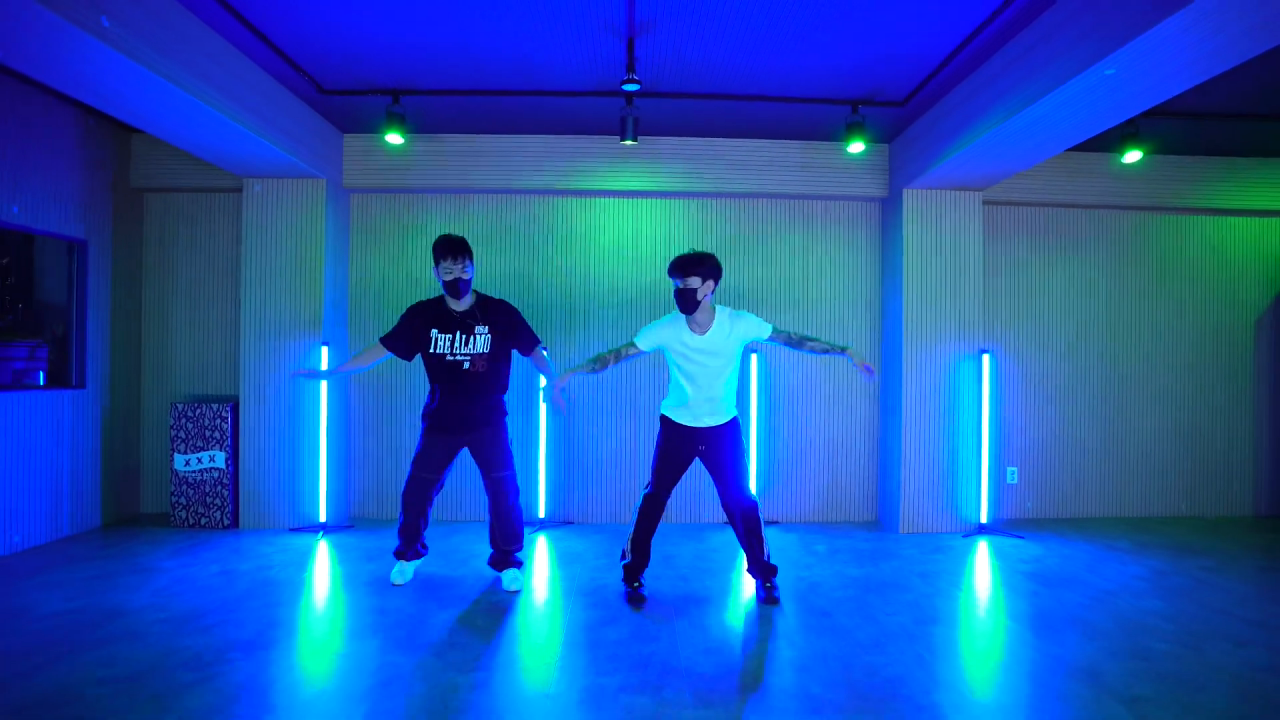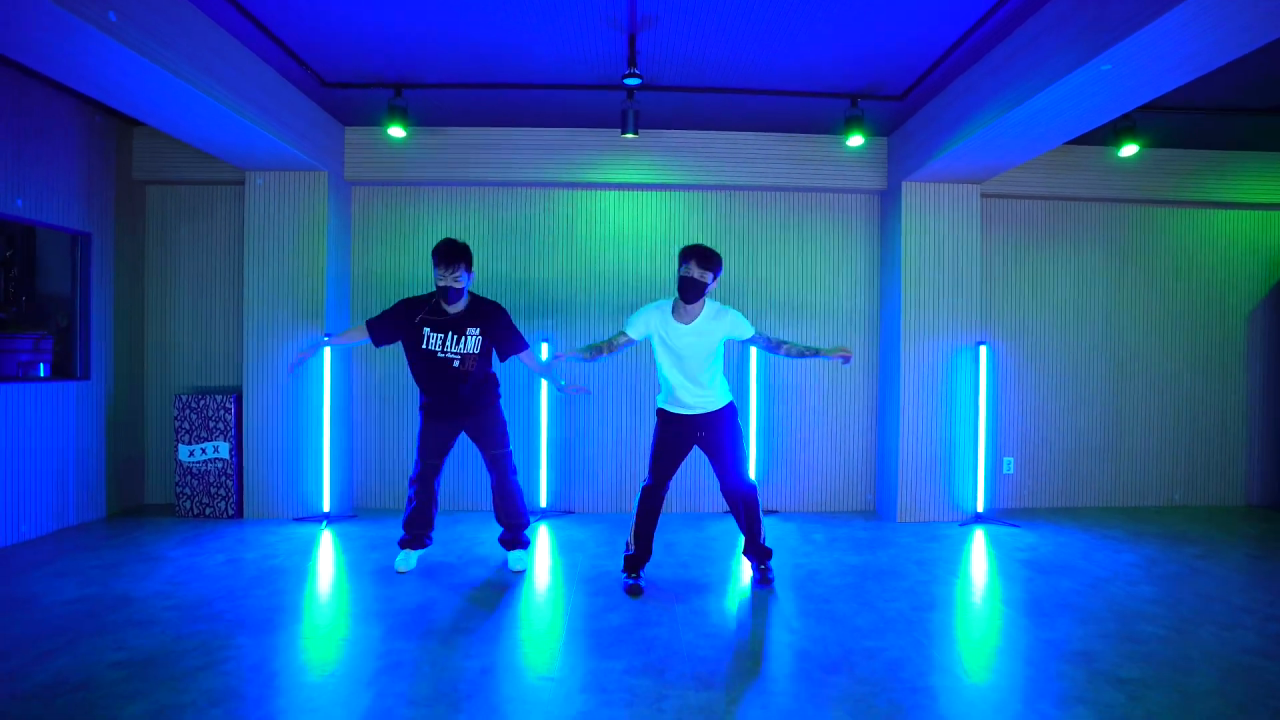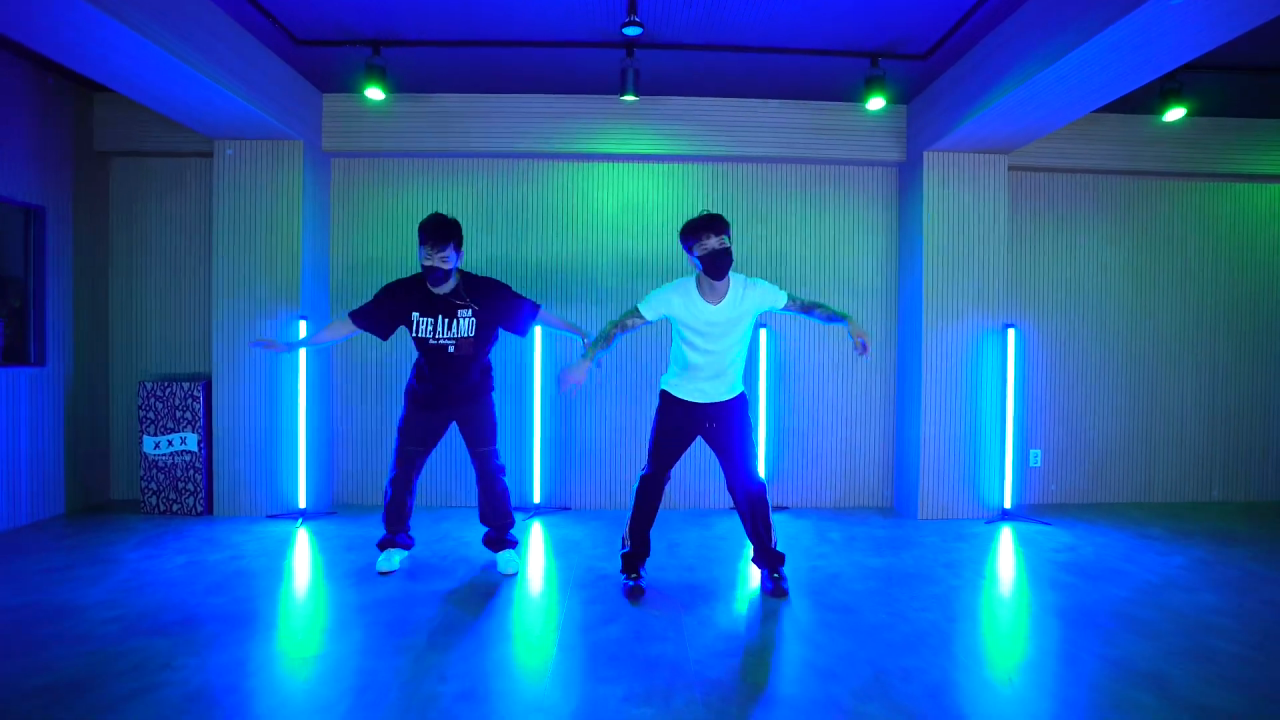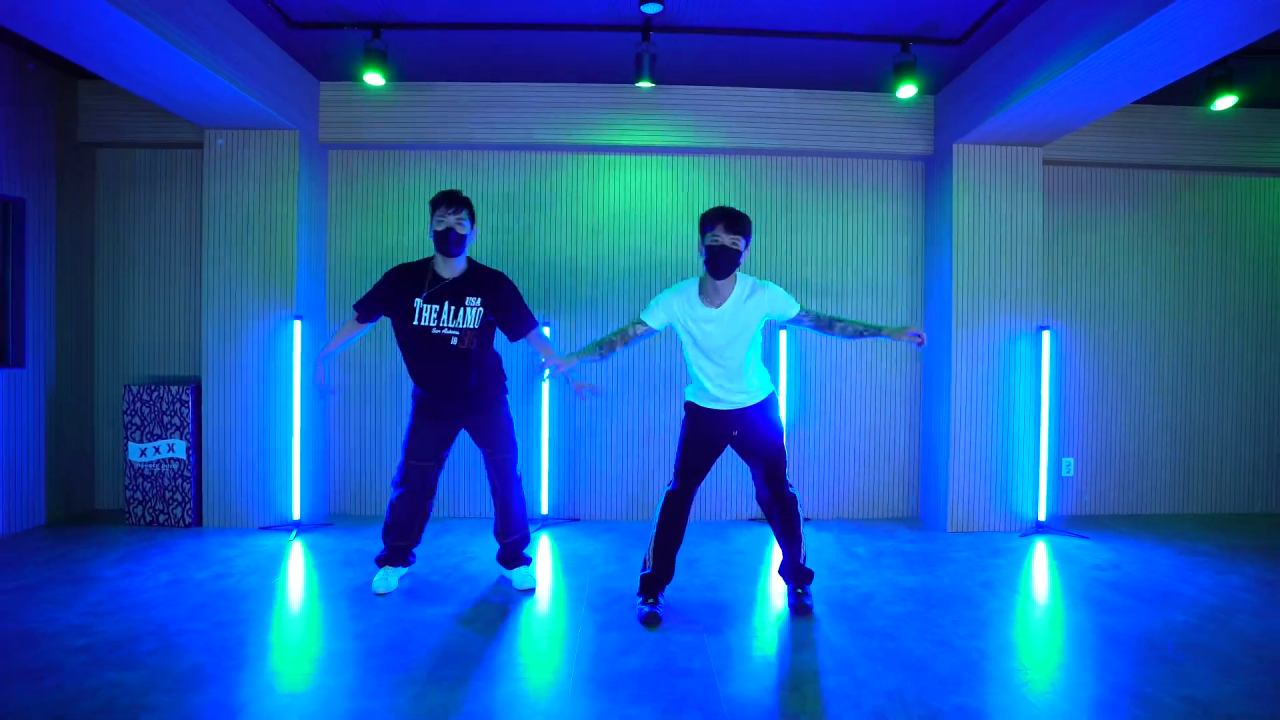
dt=0.5s
person 1, frame 1
left shoulder: (740, 323)
right shoulder: (665, 330)
left elbow: (792, 338)
right elbow: (619, 355)
left wrist: (845, 351)
right wrist: (575, 371)
left hip: (722, 428)
right hip: (677, 427)
left knee: (740, 501)
right knee: (654, 496)
left ankle: (764, 574)
right ankle: (632, 574)
person 1, frame 2
left shoulder: (725, 318)
right shoulder: (652, 316)
left elbow: (771, 345)
right elbow: (611, 345)
left wrist: (823, 353)
right wrist: (571, 353)
left hip: (718, 414)
right hip: (673, 417)
left knee: (739, 486)
right knee: (654, 487)
left ankle: (760, 559)
right ankle: (634, 565)
person 1, frame 3
left shoulder: (754, 292)
right shoulder: (673, 296)
left elbow: (805, 305)
right elbow: (624, 324)
left wrist: (848, 321)
right wrist: (586, 360)
left hip: (729, 404)
right hip: (679, 403)
left knee: (748, 483)
right knee: (653, 478)
left ankle: (770, 565)
right ankle: (633, 566)
person 1, frame 4
left shoulder: (762, 295)
right shoulder: (676, 300)
left elbow: (820, 322)
right elbow: (626, 335)
left wrist: (886, 332)
right wrist: (574, 358)
left hip: (756, 410)
right hip: (704, 412)
left knee: (777, 493)
right knee: (679, 495)
left ankle: (797, 581)
right ankle: (651, 589)
person 2, frame 1
left shoulder: (499, 312)
right shoulder: (420, 316)
left elbow: (533, 350)
right elbow: (381, 350)
left wrist: (554, 385)
right wrist: (334, 373)
left hip: (487, 419)
right hip: (441, 419)
left knee: (503, 490)
right knee: (418, 488)
left ankle: (507, 561)
right ankle: (408, 552)
person 2, frame 2
left shoulder: (489, 314)
right shoulder: (412, 312)
left elbow: (523, 353)
right elbow: (368, 331)
left wrist: (555, 381)
right wrist: (320, 346)
left hip: (482, 404)
right hip: (437, 408)
left knee: (503, 468)
right knee: (425, 474)
left ankle: (515, 541)
right ankle: (414, 541)
person 2, frame 3
left shoulder: (486, 292)
right shoulder: (401, 294)
left elbow: (536, 314)
right elbow: (352, 324)
left wrist: (580, 333)
right wrist: (297, 345)
left hip: (472, 392)
right hip: (426, 393)
left knee: (488, 464)
right knee: (404, 464)
left ankle: (502, 540)
right ankle: (395, 541)
person 2, frame 4
left shoulder: (492, 284)
right shoulder: (402, 280)
left elbow: (530, 332)
right elbow: (361, 317)
right wrist: (323, 356)
left hip: (485, 398)
right hip: (432, 402)
left knee: (505, 475)
right knee: (412, 481)
left ankle: (514, 557)
right ankle: (395, 558)
